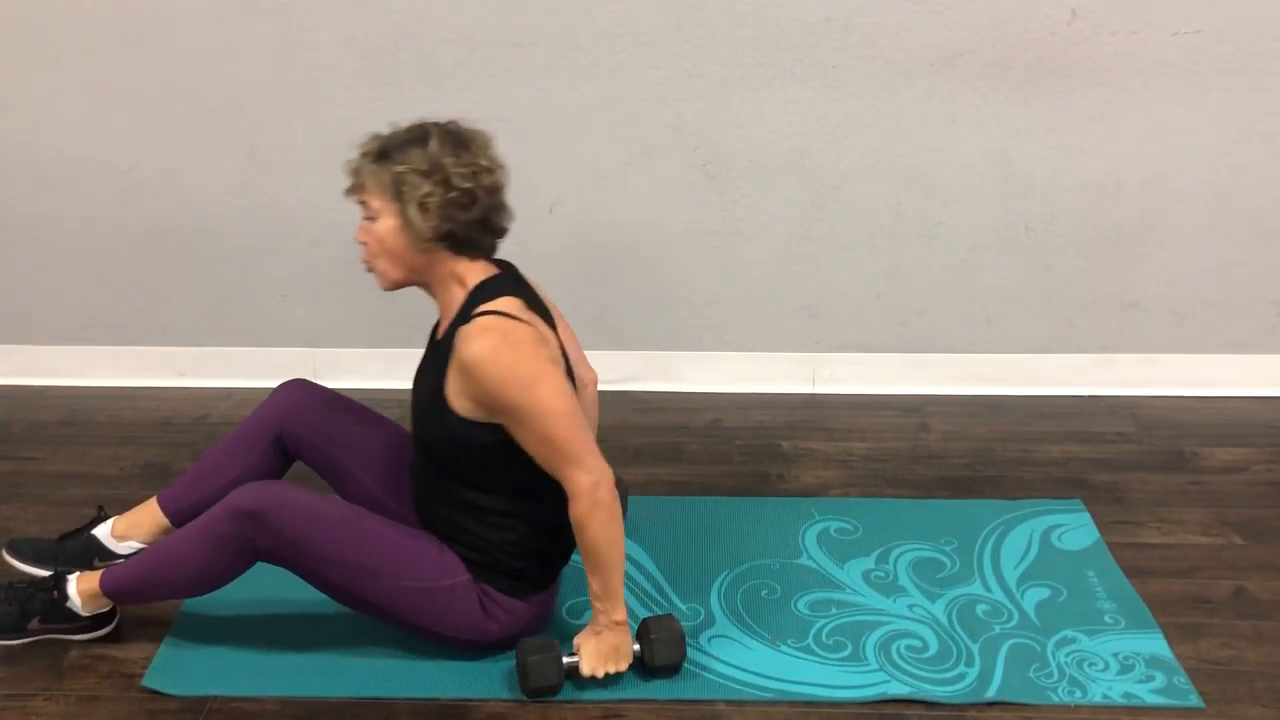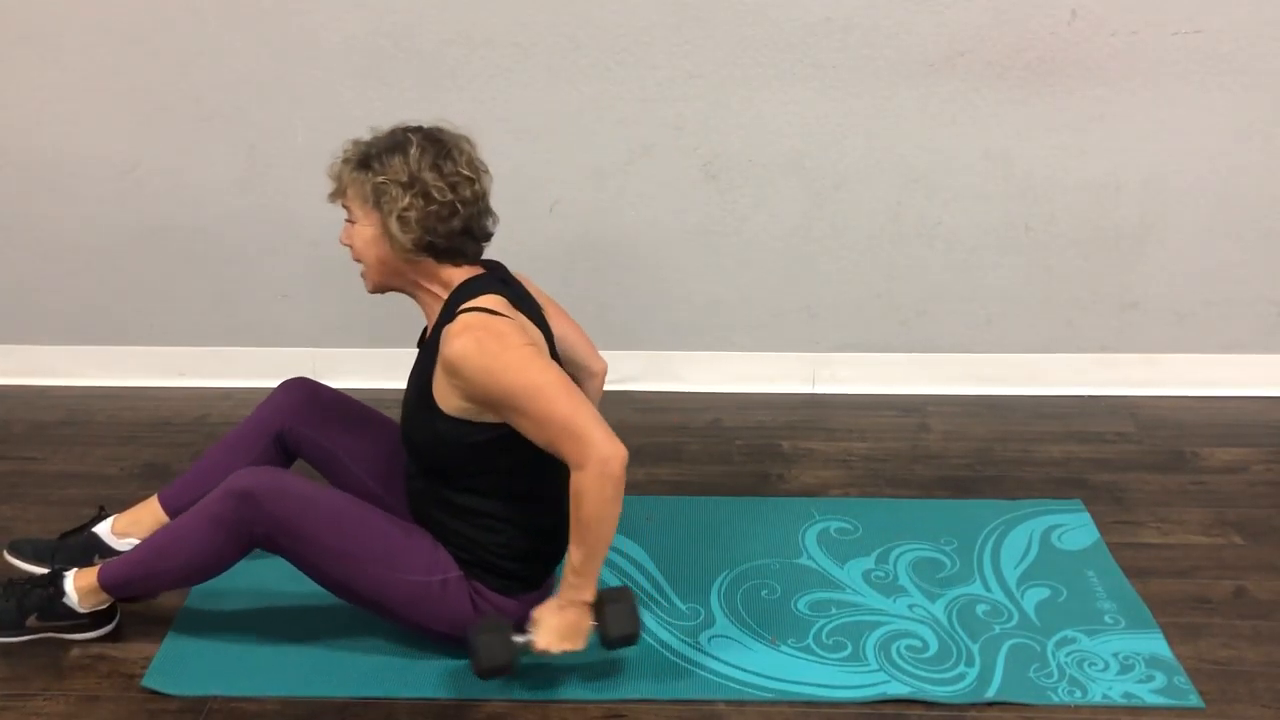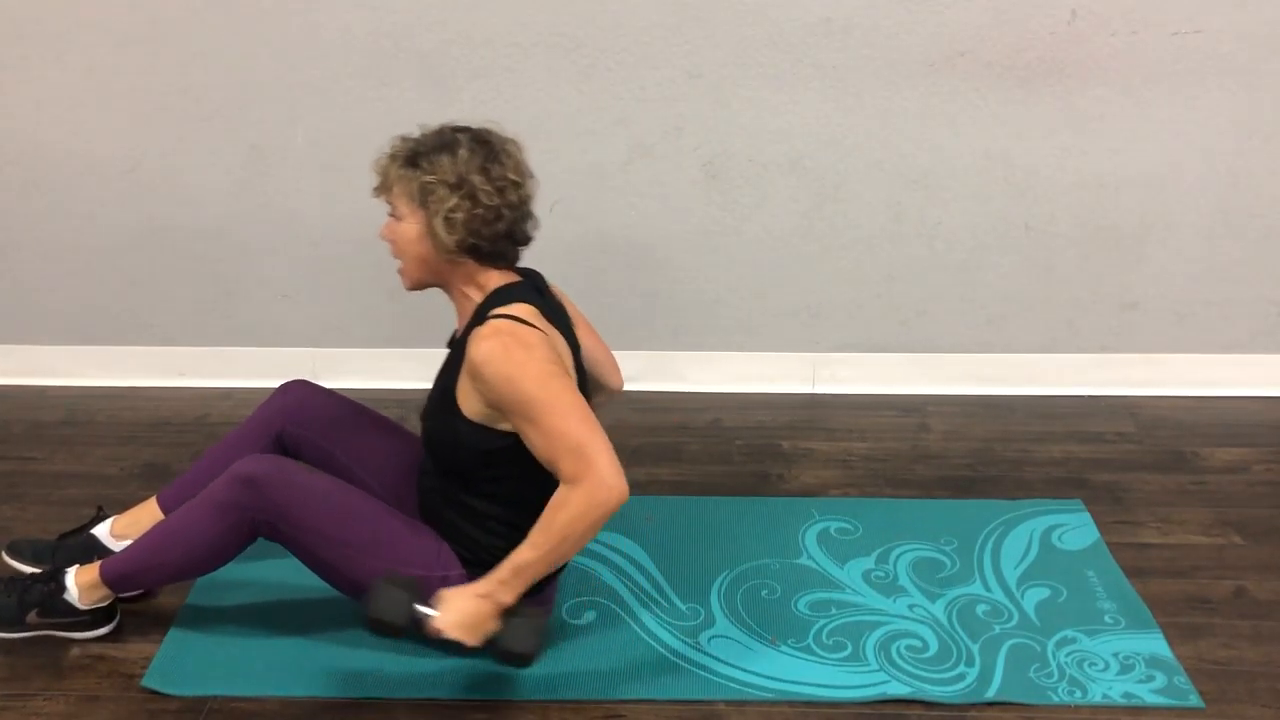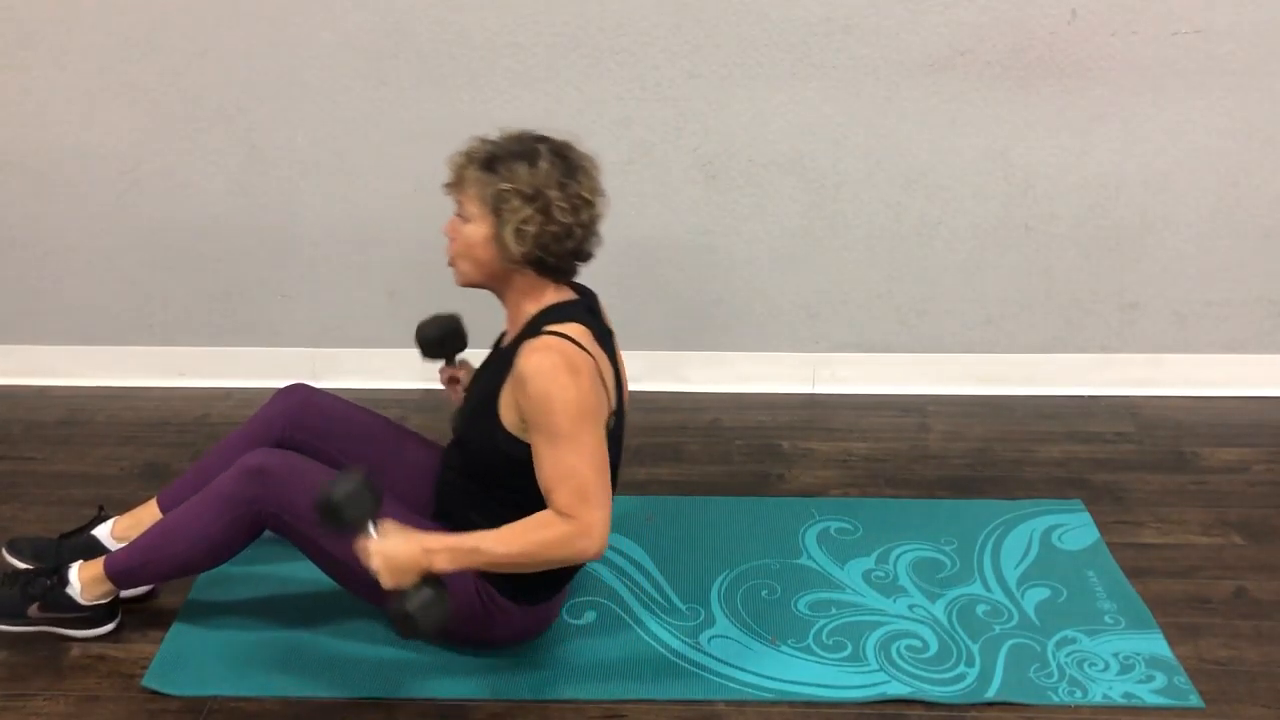
dt=0.2s
person 1, frame 1
left shoulder: (490, 342)
right shoulder: (490, 286)
left elbow: (593, 483)
right elbow: (580, 385)
left wrist: (610, 623)
right wrist: (542, 483)
left hip: (489, 594)
right hip: (456, 520)
left knee: (257, 511)
right knee: (295, 407)
left ankle: (82, 599)
right ankle: (120, 542)
person 1, frame 2
left shoulder: (472, 337)
right shoulder: (489, 285)
left elbow: (604, 458)
right elbow: (590, 372)
left wrist: (574, 598)
right wrist: (527, 454)
left hip: (482, 590)
right hip: (452, 517)
left knee: (255, 496)
right knee: (296, 406)
left ankle: (82, 596)
right ankle: (119, 538)
person 1, frame 3
left shoulder: (503, 342)
right shoulder: (518, 292)
left elbow: (602, 486)
right elbow: (606, 378)
left wrist: (491, 597)
left hip: (479, 575)
right hip: (462, 516)
left knee: (259, 484)
right knee: (295, 407)
left ankle: (84, 593)
right ankle: (117, 539)
person 1, frame 4
left shoulder: (552, 359)
right shoulder: (558, 304)
left elbow: (581, 529)
left wrist: (428, 553)
right wrist: (483, 389)
left hip: (497, 594)
right hip: (472, 513)
left knee: (265, 478)
right knee: (296, 409)
left ankle: (88, 589)
right ankle: (118, 538)
